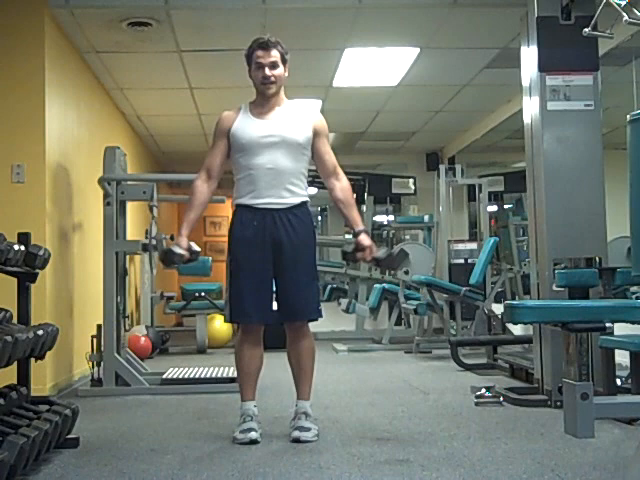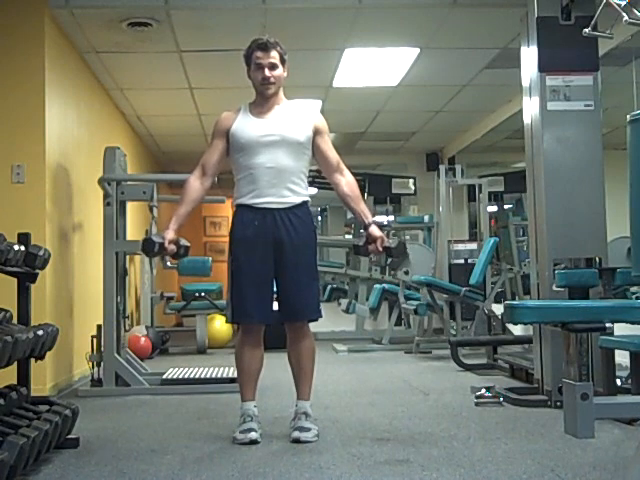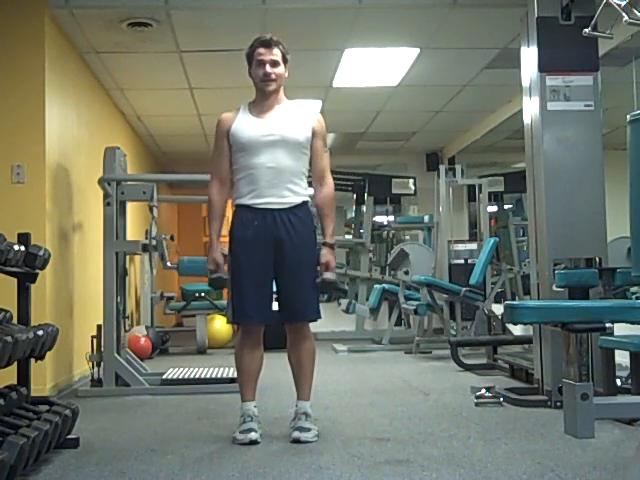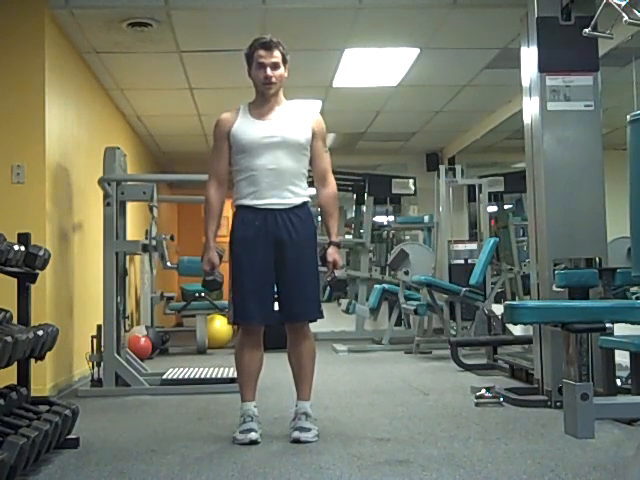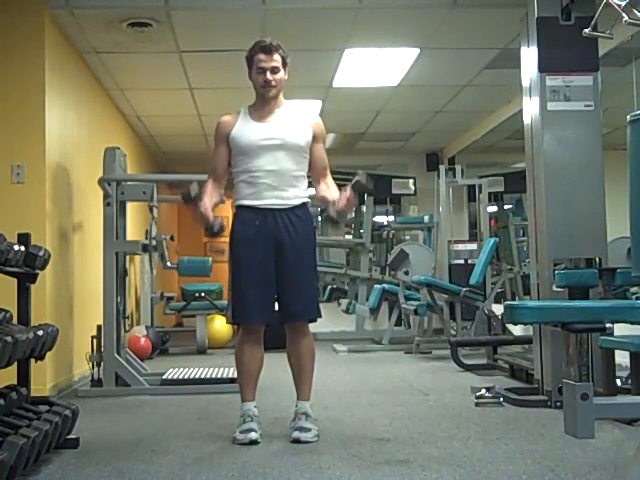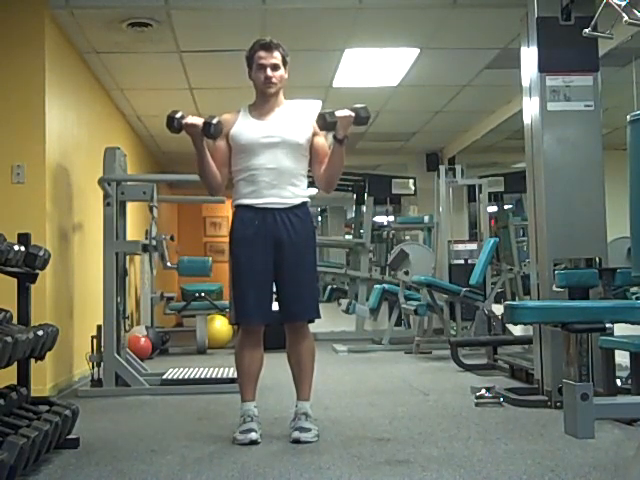
dt=0.7s
person 1, frame 1
left shoulder: (310, 118)
right shoulder: (230, 120)
left elbow: (335, 178)
right elbow: (207, 178)
left wrist: (359, 230)
right wrist: (183, 232)
left hip: (294, 220)
right hip: (249, 223)
left knee: (298, 321)
right knee: (249, 323)
left ankle: (303, 411)
right ankle: (248, 413)
person 1, frame 2
left shoulder: (309, 116)
right shoulder: (230, 121)
left elbow: (339, 174)
right elbow: (202, 176)
left wrist: (369, 222)
right wrist: (173, 225)
left hip: (295, 220)
right hip: (249, 223)
left knee: (299, 321)
right knee: (250, 323)
left ankle: (303, 410)
right ankle: (248, 412)
person 1, frame 3
left shoulder: (309, 118)
right shoulder: (230, 122)
left elbow: (323, 184)
right elbow: (219, 185)
left wrist: (327, 242)
right wrist: (215, 242)
left hip: (295, 221)
right hip: (249, 224)
left knee: (299, 322)
right knee: (250, 323)
left ankle: (303, 411)
right ankle: (248, 413)
person 1, frame 4
left shoulder: (309, 119)
right shoulder: (229, 122)
left elbow: (325, 183)
right elbow: (216, 185)
left wrist: (333, 240)
right wrist: (209, 242)
left hip: (296, 221)
right hip: (249, 224)
left knee: (299, 322)
right knee: (250, 323)
left ankle: (303, 410)
right ankle: (248, 412)
person 1, frame 5
left shoulder: (309, 121)
right shoulder: (229, 124)
left elbow: (320, 178)
right elbow: (217, 179)
left wrist: (336, 197)
right wrist: (207, 202)
left hip: (295, 220)
right hip: (249, 222)
left knee: (298, 321)
right knee: (250, 322)
left ankle: (303, 411)
right ankle: (248, 413)
person 1, frame 6
left shoulder: (308, 119)
right shoulder: (230, 123)
left elbow: (326, 182)
right elbow: (216, 186)
left wrist: (340, 138)
right wrist: (198, 143)
left hip: (295, 219)
right hip: (249, 222)
left knee: (299, 320)
right knee: (250, 322)
left ankle: (303, 410)
right ankle: (249, 412)
